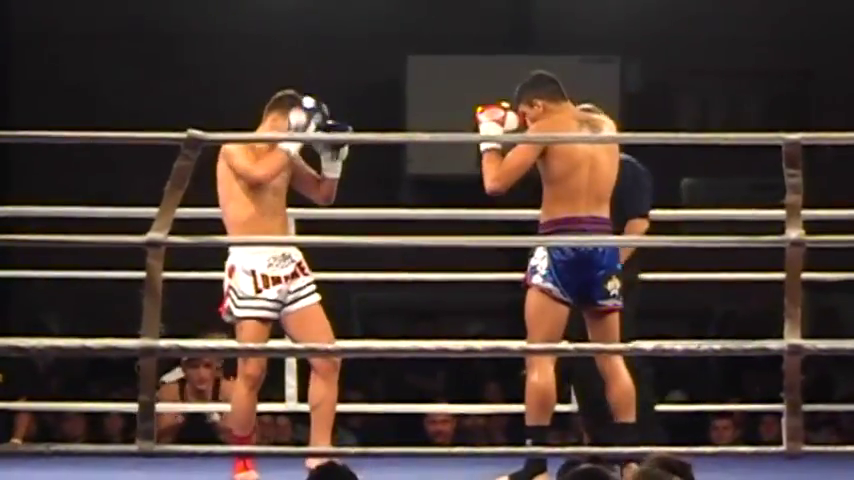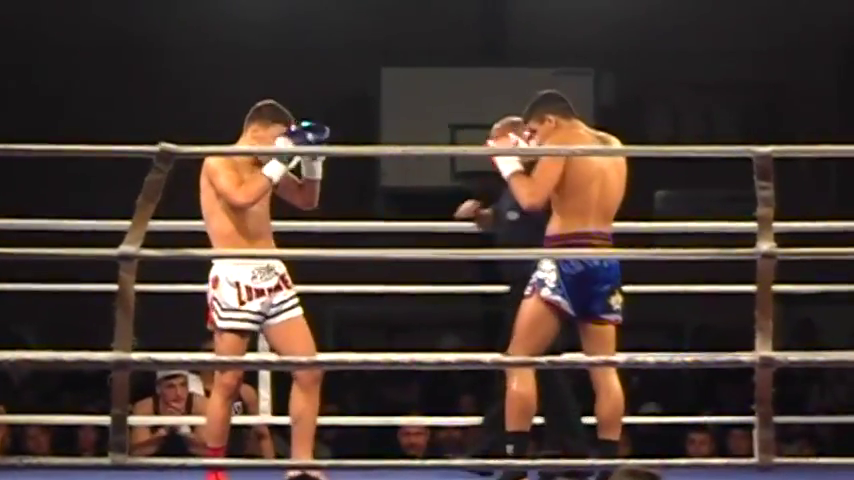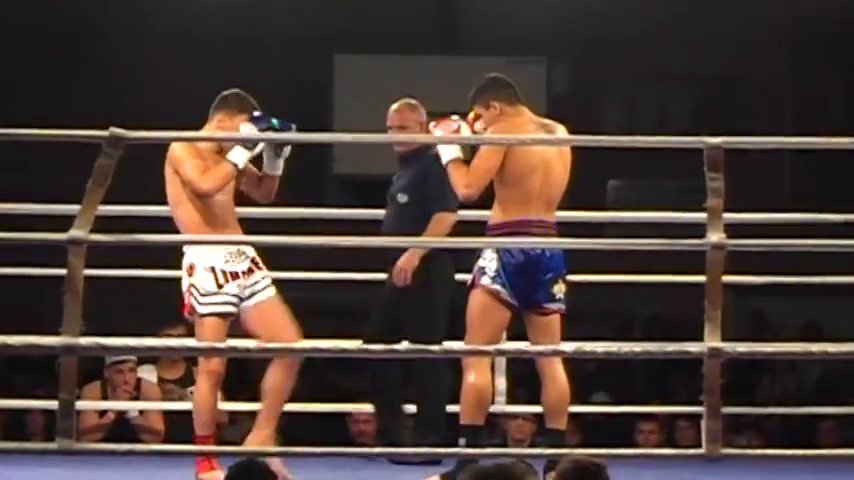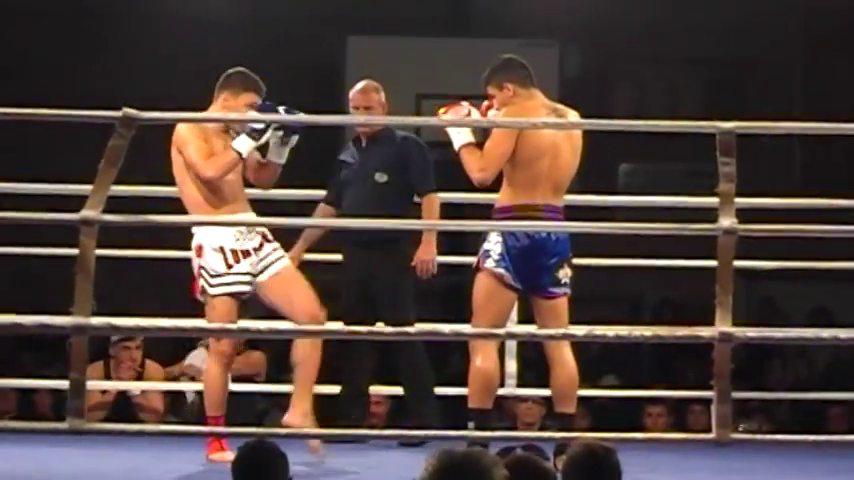
dt=0.5s
person 1, frame 1
left shoulder: (546, 128)
right shoulder: (606, 127)
left elbow: (495, 182)
left wrist: (489, 132)
right wrist: (516, 128)
left hip: (561, 247)
right hip: (602, 246)
left knee: (540, 357)
right knee: (611, 357)
person 1, frame 2
left shoulder: (560, 142)
right shoulder: (613, 146)
left elbow: (531, 197)
left wrist: (508, 157)
left hip: (565, 261)
right hip: (604, 260)
left knee: (520, 361)
right knee: (604, 369)
person 1, frame 3
left shoulder: (504, 131)
right shoulder: (559, 134)
left elbow: (467, 188)
left wrist: (448, 144)
right wrist: (476, 135)
left hip: (509, 249)
right hip: (547, 249)
left knee: (476, 357)
right knee: (549, 358)
person 1, frame 4
left shoulder: (514, 115)
right shoulder: (571, 120)
left elbow: (482, 173)
left wrist: (460, 129)
right wrist: (491, 123)
left hip: (514, 232)
right hip: (554, 233)
left knee: (483, 341)
right knee: (558, 343)
person 2, frame 1
left shoulder: (286, 158)
right shoulder: (235, 148)
left elbow: (323, 196)
right elbow: (259, 173)
left wrist: (333, 155)
right wrist: (296, 136)
left hip: (289, 264)
right hip: (250, 267)
left knee: (327, 359)
right knee: (252, 370)
person 2, frame 2
left shoulder: (266, 165)
right shoulder: (218, 163)
left elbow: (306, 200)
right elbow: (240, 199)
left wrist: (311, 159)
right wrist: (280, 161)
left hip: (274, 277)
right hip: (235, 280)
left knee: (308, 373)
right knee: (228, 382)
person 2, frame 3
left shoulder: (230, 154)
right shoulder: (182, 149)
left elbow: (264, 192)
right elbow: (206, 185)
left wrist: (274, 153)
right wrist: (244, 148)
left hip: (243, 260)
right hip: (206, 264)
left knee: (289, 348)
right knee: (212, 367)
left ankle: (260, 440)
person 2, frame 4
left shoulder: (235, 135)
right shoulder: (188, 131)
left elbow: (264, 178)
right elbow: (210, 172)
left wrist: (280, 140)
right wrist: (250, 137)
left hip: (255, 238)
right hip: (217, 244)
left knee: (312, 317)
right knee: (223, 347)
left ankle: (300, 413)
right ankle: (216, 441)
person 3, frame 1
left shoulder: (626, 169)
left elbow: (638, 221)
left wrist: (615, 263)
left knee: (622, 359)
right knee: (578, 362)
left ankle: (648, 439)
right ankle: (601, 440)
person 3, frame 2
right shoulder: (509, 182)
right elbow: (495, 226)
right wrist: (476, 212)
right hip: (521, 286)
right knee: (546, 372)
left ankle: (491, 448)
person 3, frame 3
left shoulder: (434, 163)
right shoulder: (405, 167)
left elbow: (446, 214)
left wrist: (414, 254)
left hip: (426, 272)
right hip: (401, 272)
left knee: (426, 354)
right knee: (376, 345)
left ankle: (432, 439)
right ankle: (390, 432)
person 3, frame 4
left shoulder: (406, 146)
right shoulder: (348, 154)
left elbow: (429, 196)
right elbow: (330, 206)
left wrist: (428, 243)
right wrist: (299, 247)
left hip: (393, 253)
right hip: (356, 254)
left knee: (401, 332)
right knee: (355, 335)
left ankle: (425, 418)
right ankle: (352, 418)
